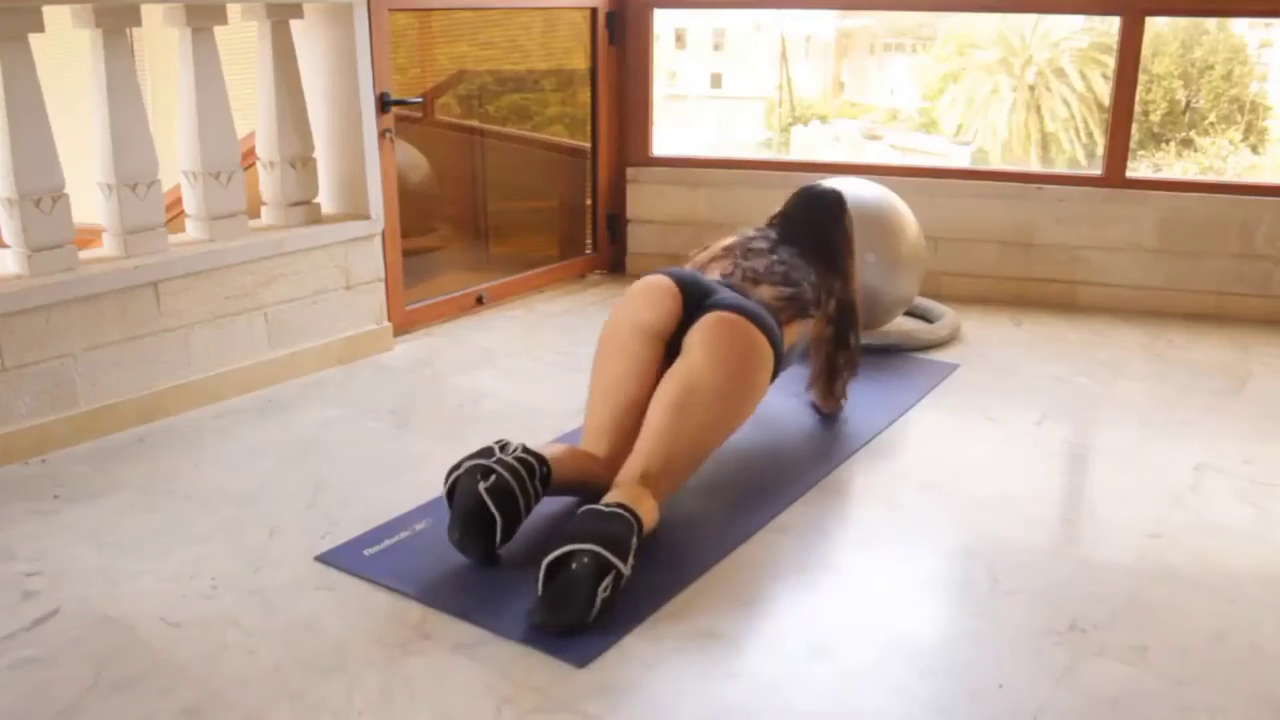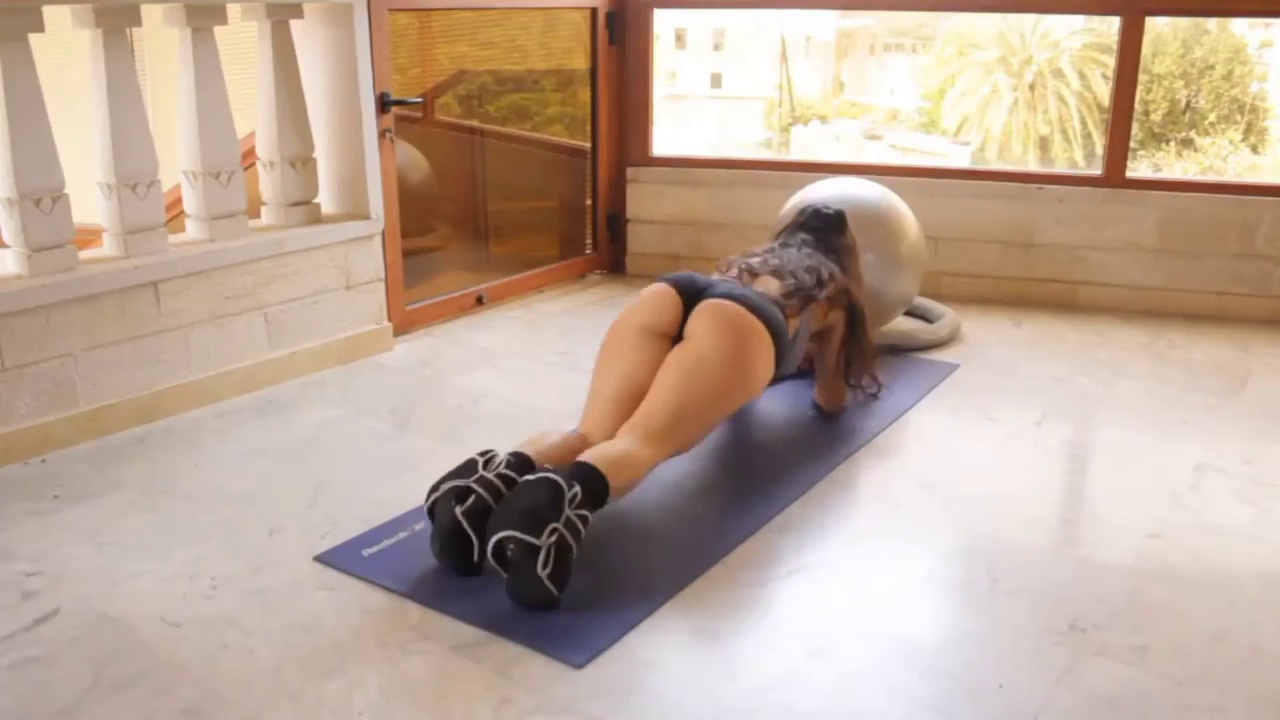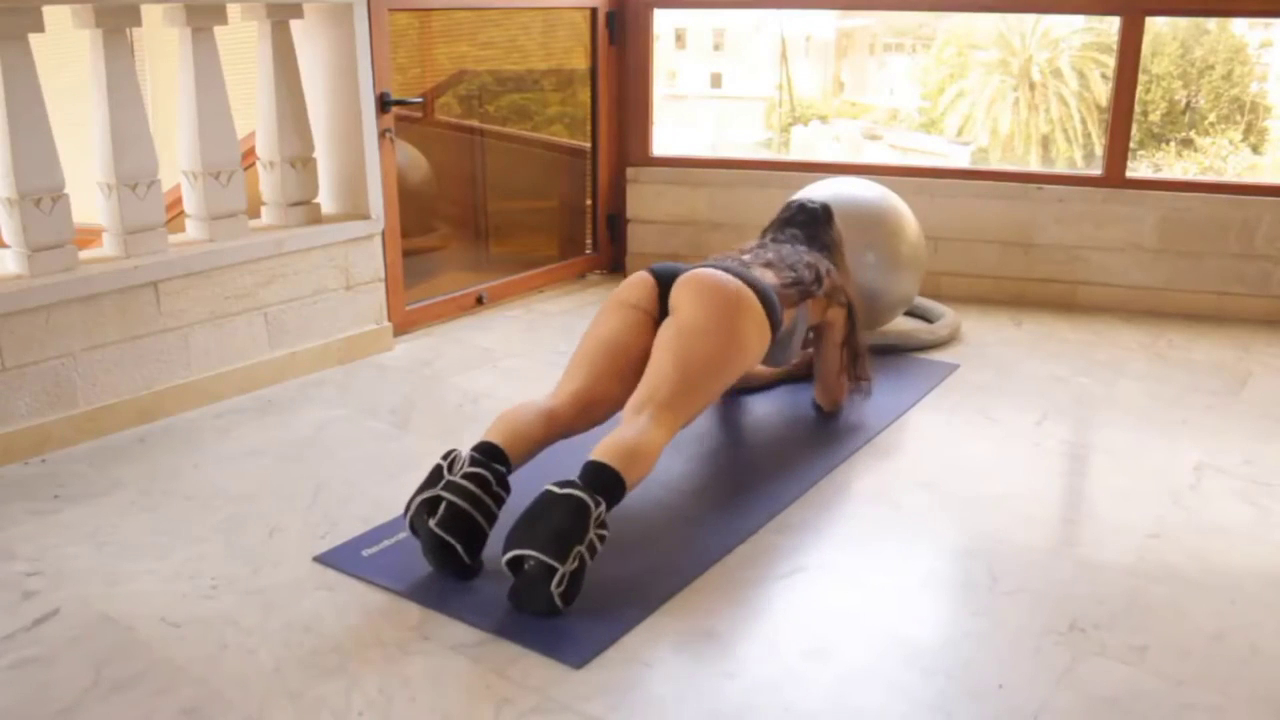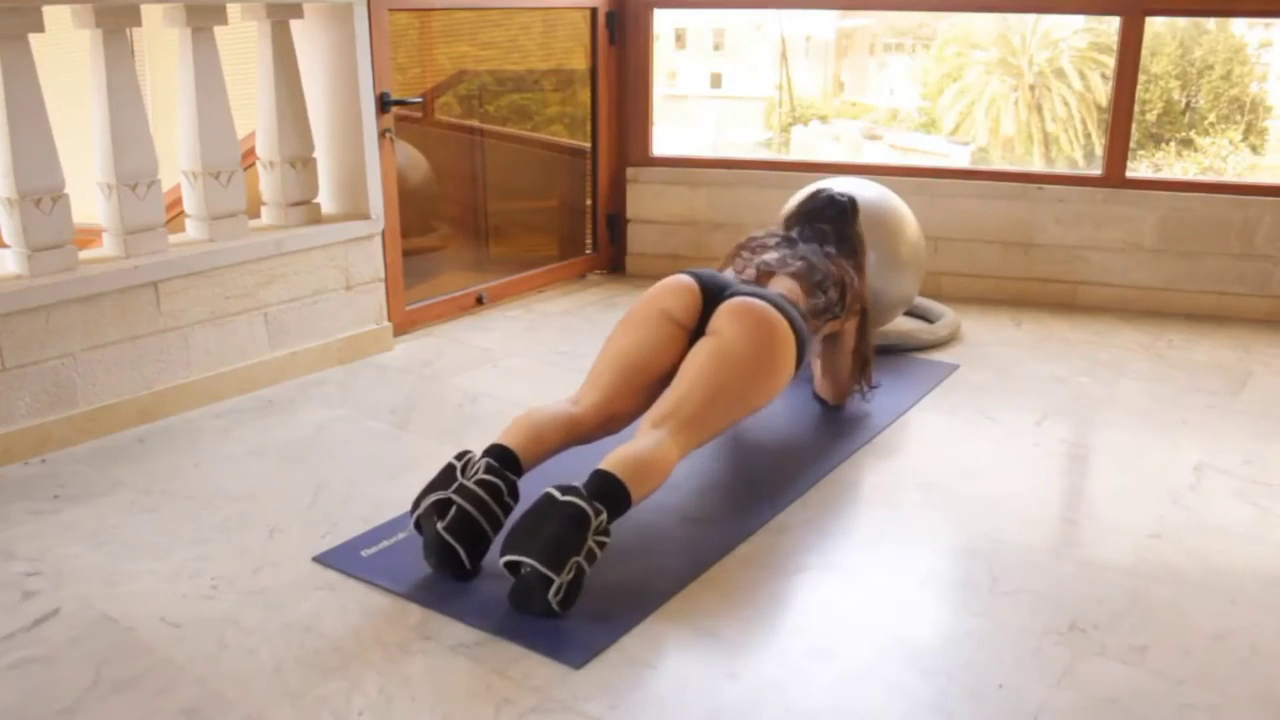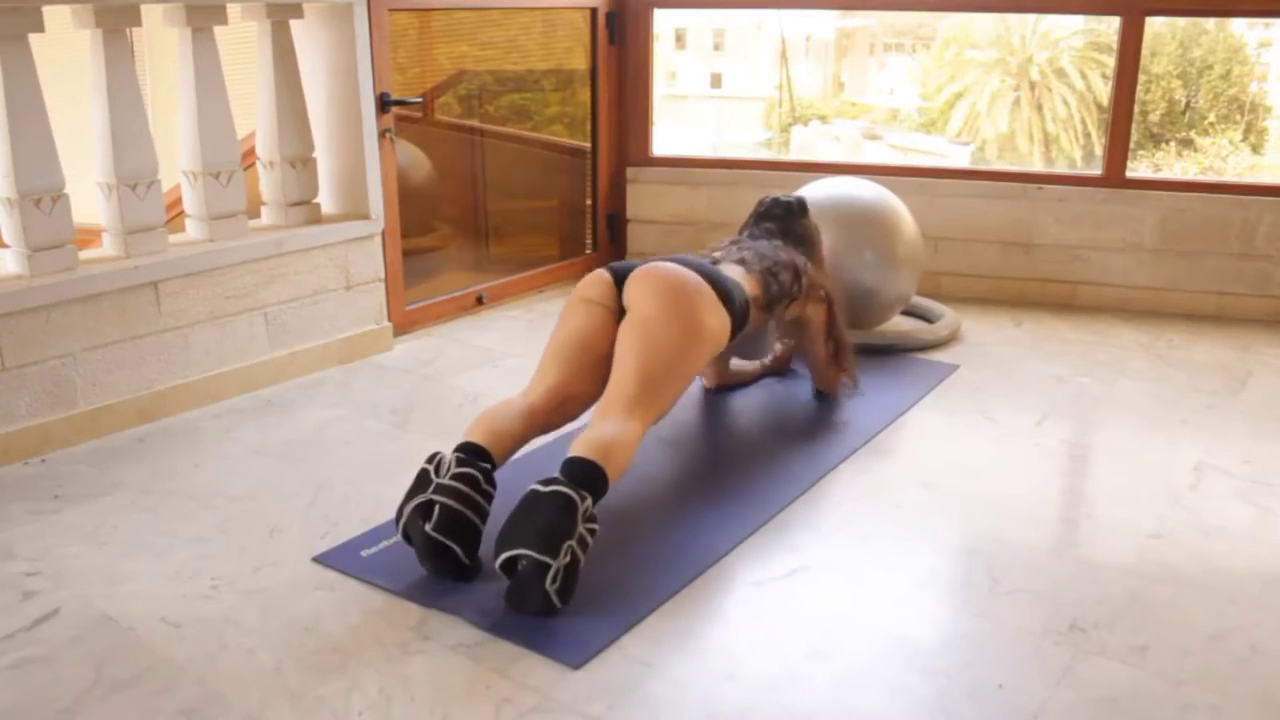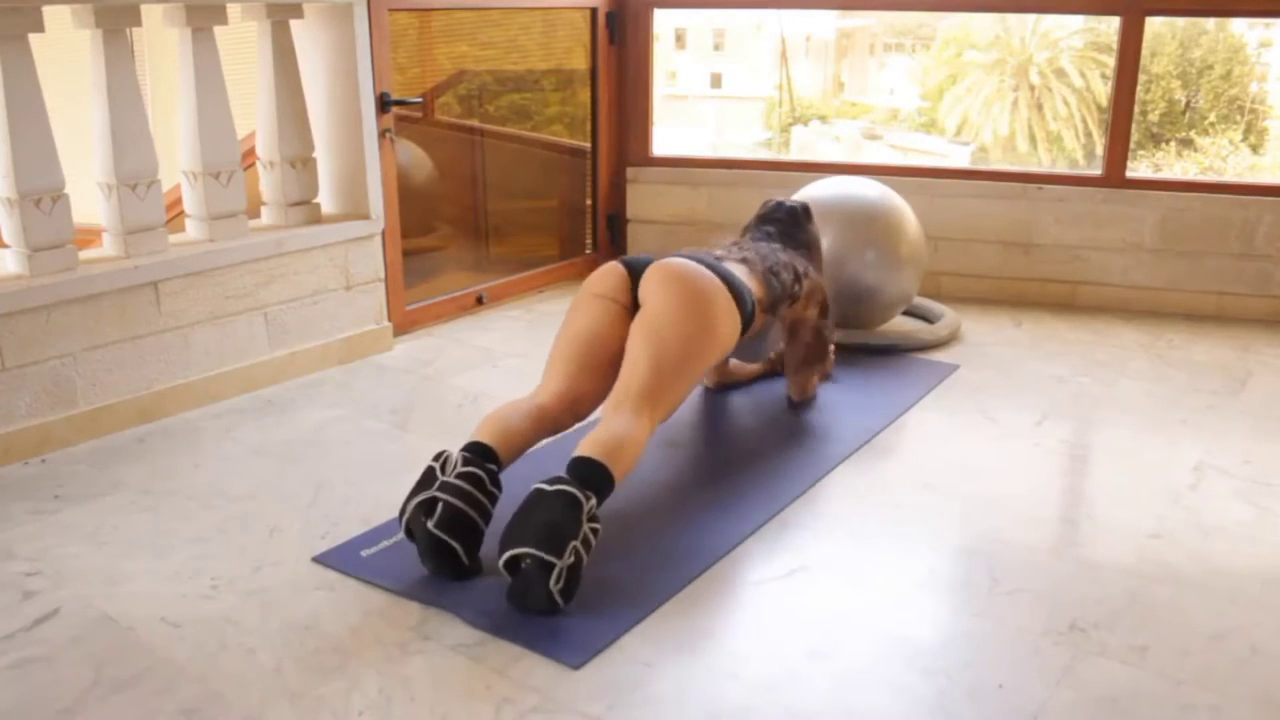
dt=0.7s
person 1, frame 1
left shoulder: (731, 245)
right shoulder: (829, 290)
right elbow: (828, 402)
right wrist: (828, 391)
left hip: (660, 289)
right hip: (742, 334)
left knee: (597, 461)
right knee: (639, 484)
left ankle: (520, 467)
right ankle: (609, 531)
person 1, frame 2
left shoulder: (750, 259)
right shoulder: (835, 289)
right elbow: (830, 400)
left wrist: (791, 357)
right wrist: (813, 358)
left hip: (668, 293)
right hip: (741, 324)
left knee: (595, 436)
right knee: (641, 442)
left ankle: (504, 474)
right ankle: (561, 497)
person 1, frame 3
left shoulder: (748, 256)
right shoulder: (828, 286)
left elbow: (726, 374)
right elbow: (830, 400)
left wrist: (791, 369)
right wrist: (812, 365)
left hip: (654, 279)
right hip: (724, 296)
left knee: (564, 408)
right knee: (649, 419)
left ankle: (476, 470)
right ankle: (579, 506)
person 1, frame 4
left shoulder: (757, 244)
right shoulder: (846, 286)
right elbow: (835, 393)
right wrist: (820, 359)
left hip: (686, 288)
right hip: (762, 324)
left knee: (584, 409)
right knee: (664, 434)
left ankle: (489, 473)
right ankle: (585, 509)
person 1, frame 5
left shoulder: (721, 257)
right shoulder: (802, 278)
left elbow: (714, 374)
right elbow: (829, 382)
left wrist: (767, 363)
left hip: (610, 278)
right hip: (679, 290)
left knee: (539, 404)
right knee: (623, 415)
left ankle: (461, 473)
right ankle: (566, 500)
person 1, frame 6
left shoulder: (723, 257)
right shoulder: (803, 283)
left elbow: (712, 373)
right elbow: (801, 391)
left wrist: (767, 365)
right wrist: (805, 366)
left hip: (623, 273)
right hip: (688, 289)
left knee: (551, 402)
right knee: (632, 414)
left ankle: (466, 473)
right ankle: (569, 502)
